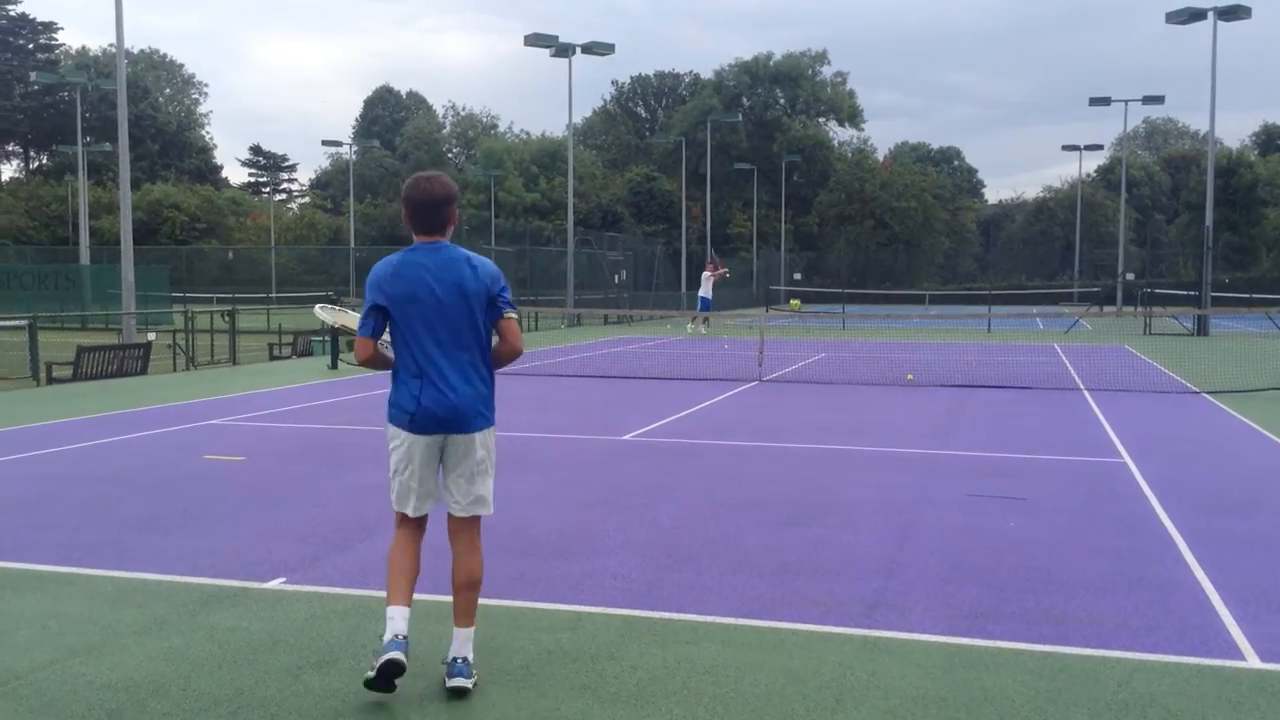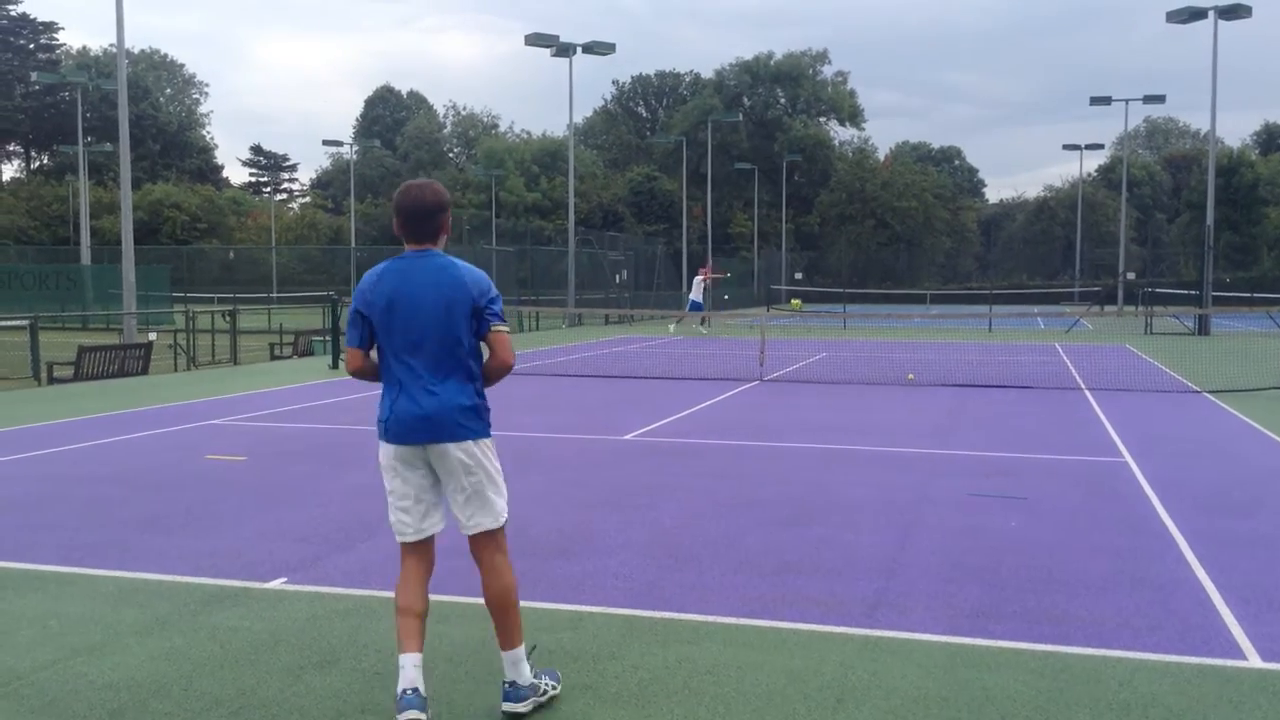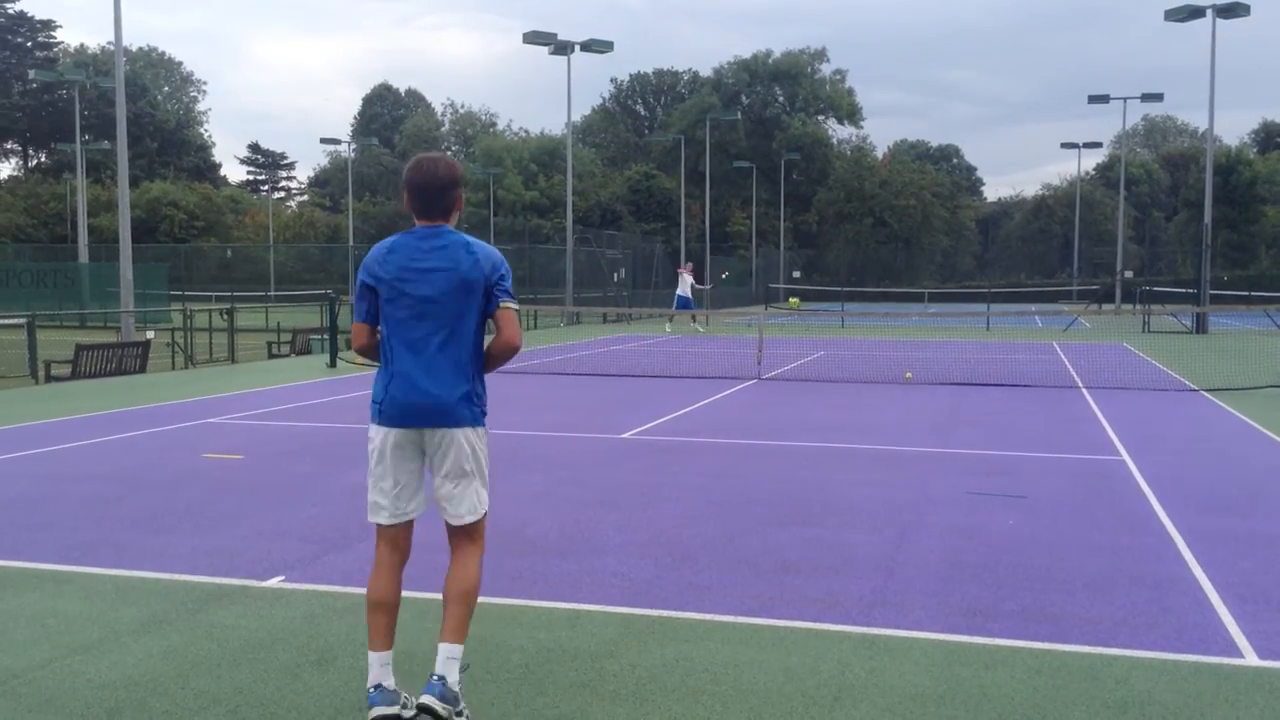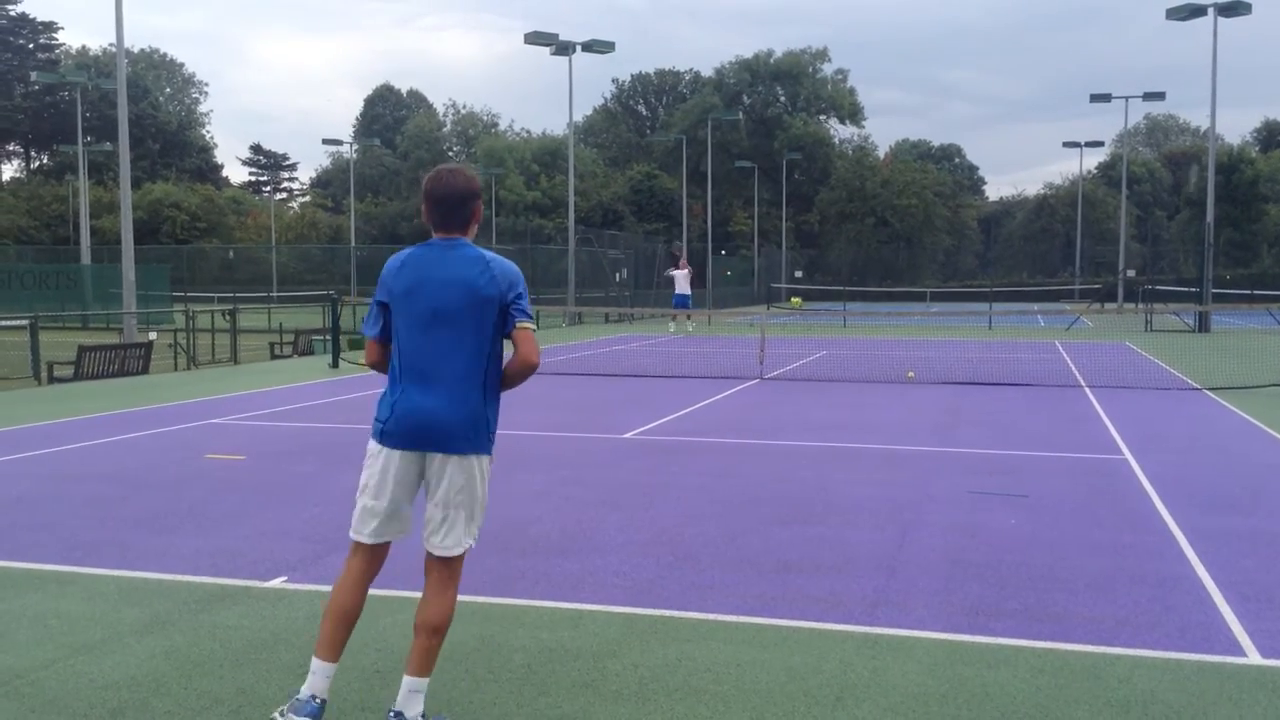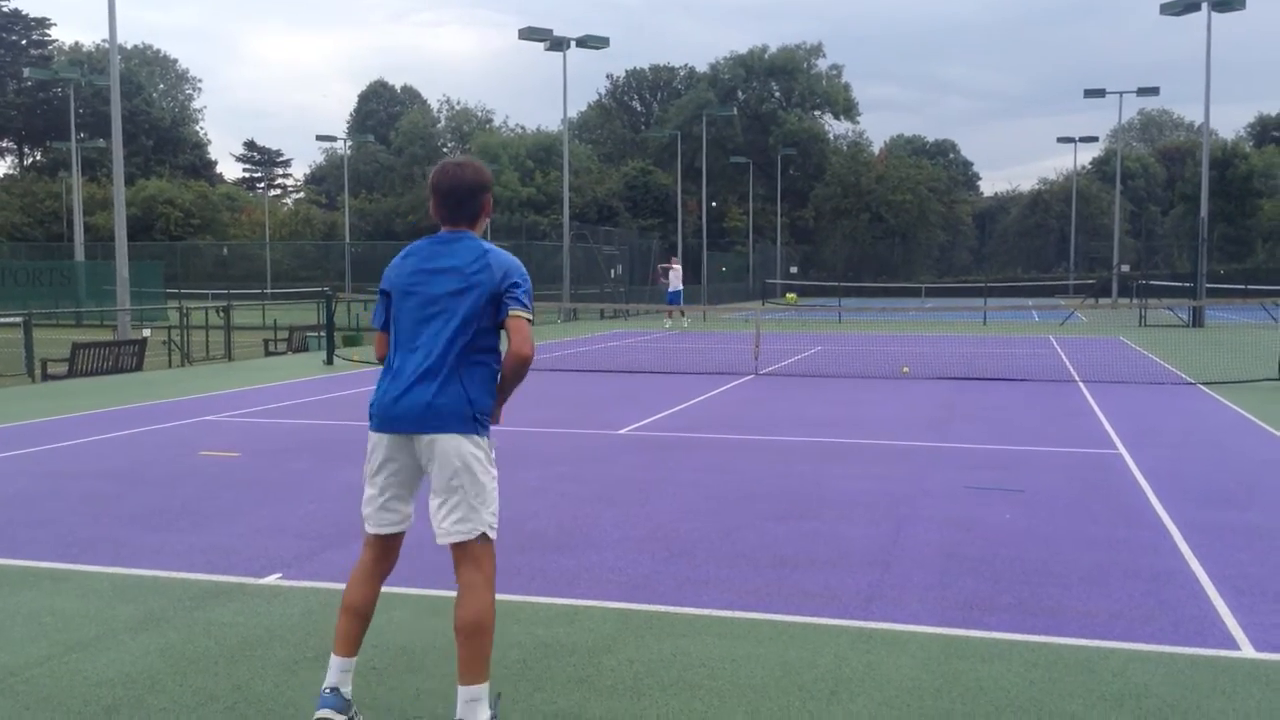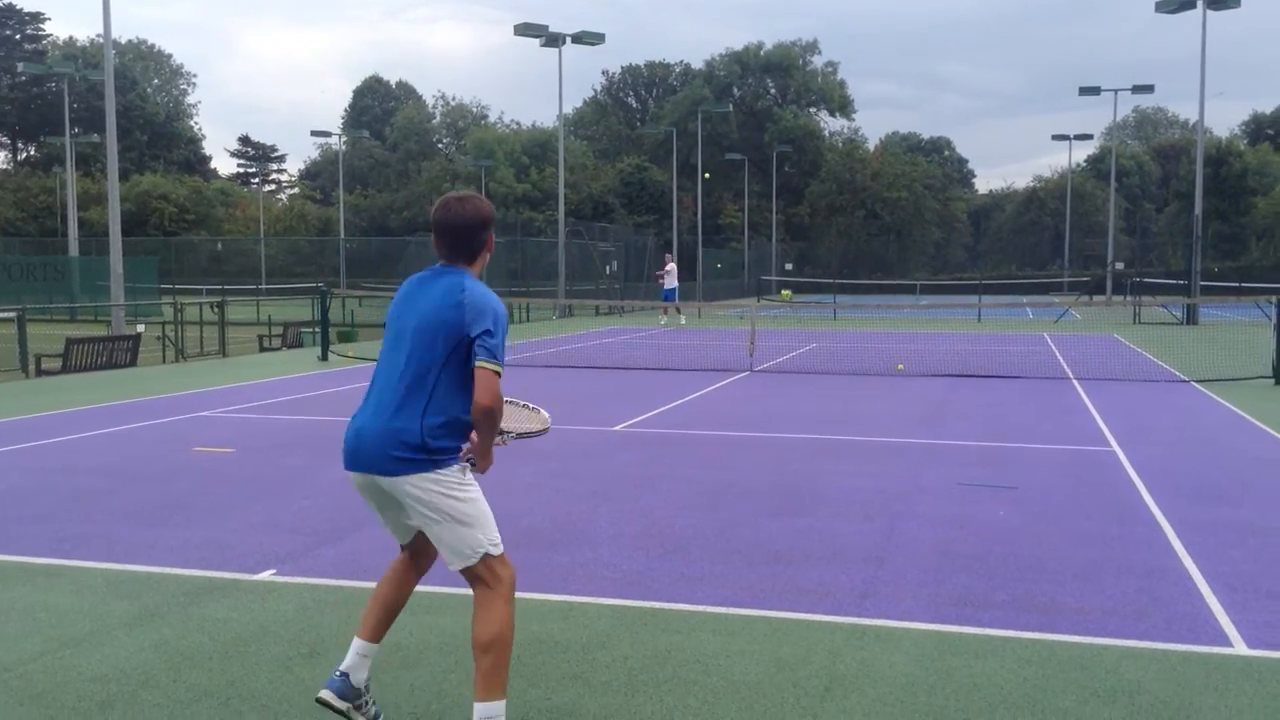
dt=0.2s
person 1, frame 1
left shoulder: (385, 274)
right shoulder: (484, 271)
left elbow: (365, 354)
right elbow: (513, 346)
left hip: (412, 418)
right hip: (471, 416)
left knee: (408, 529)
right knee: (466, 533)
left ankle: (395, 639)
right ankle: (460, 657)
person 1, frame 2
left shoulder: (372, 284)
right shoulder: (474, 281)
left elbow: (356, 365)
right elbow: (503, 360)
left hip: (400, 432)
right hip: (462, 428)
left knee: (415, 559)
right knee: (490, 551)
person 1, frame 3
left shoulder: (380, 258)
right shoulder: (486, 259)
left elbow: (362, 342)
right elbow: (510, 341)
left hip: (394, 412)
right hip: (457, 414)
left knee: (390, 547)
right knee: (467, 543)
person 1, frame 4
left shoulder: (397, 269)
right shoulder: (504, 275)
left elbow: (376, 356)
right elbow: (528, 360)
left hip: (396, 431)
right hip: (462, 438)
left knee: (362, 562)
right knee: (443, 573)
person 1, frame 5
left shoulder: (402, 263)
right shoulder: (504, 268)
left elbow: (382, 350)
right elbow: (521, 351)
right wrist: (497, 397)
left hip: (391, 417)
right hip: (455, 423)
left knee: (377, 554)
right knee: (475, 564)
person 1, frame 6
left shoulder: (408, 291)
right shoulder: (483, 304)
right elbow: (486, 400)
left wrist: (453, 425)
right wrist: (484, 446)
left hip: (364, 449)
right hip: (422, 458)
left knee: (419, 551)
right knee: (495, 582)
